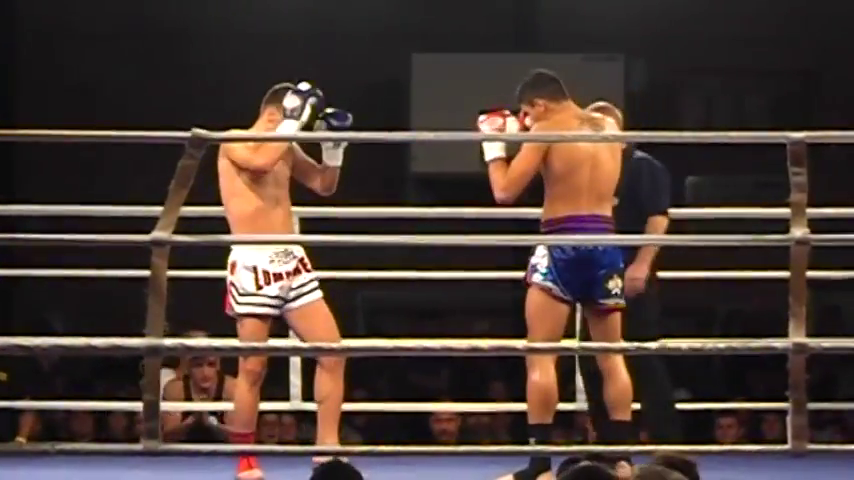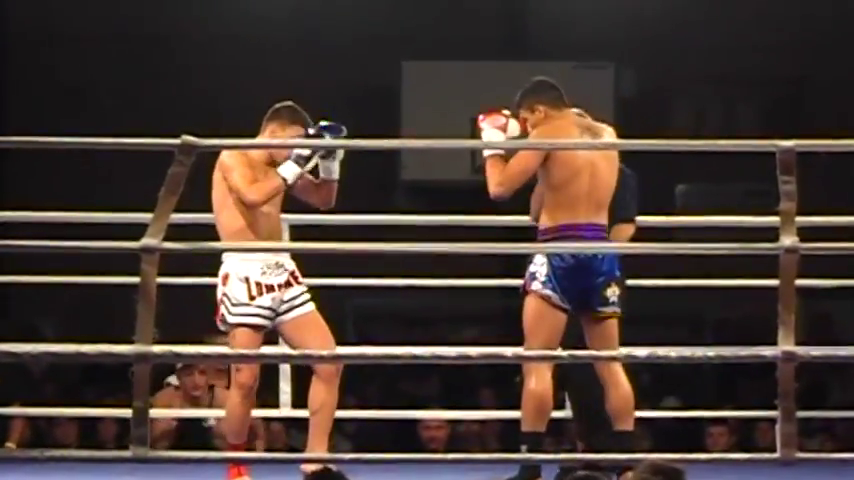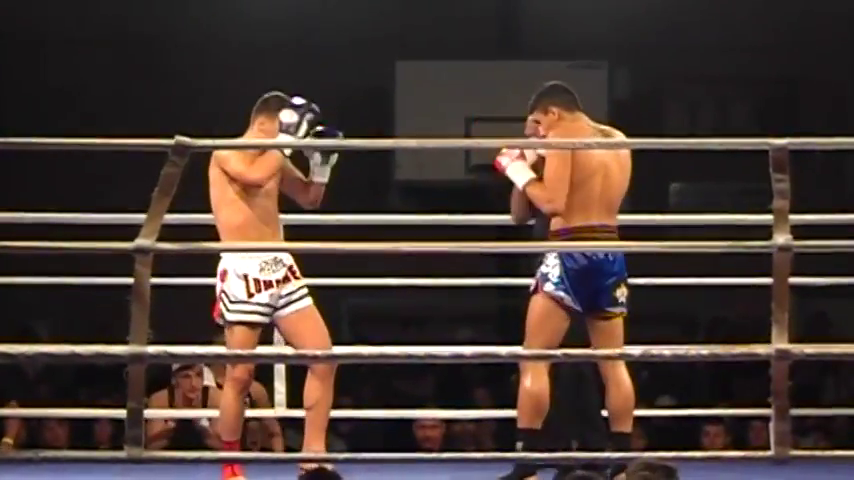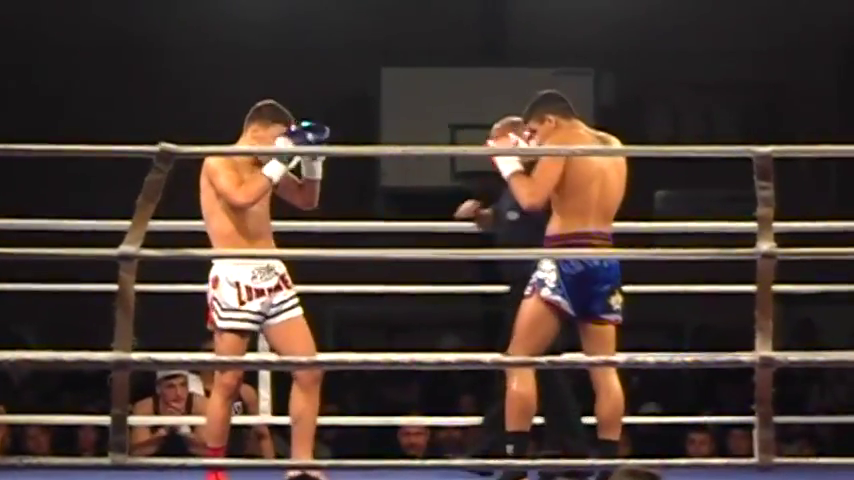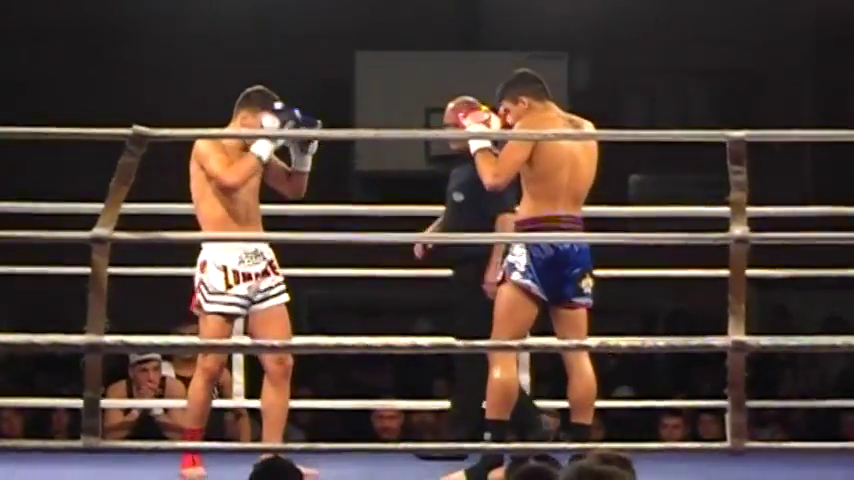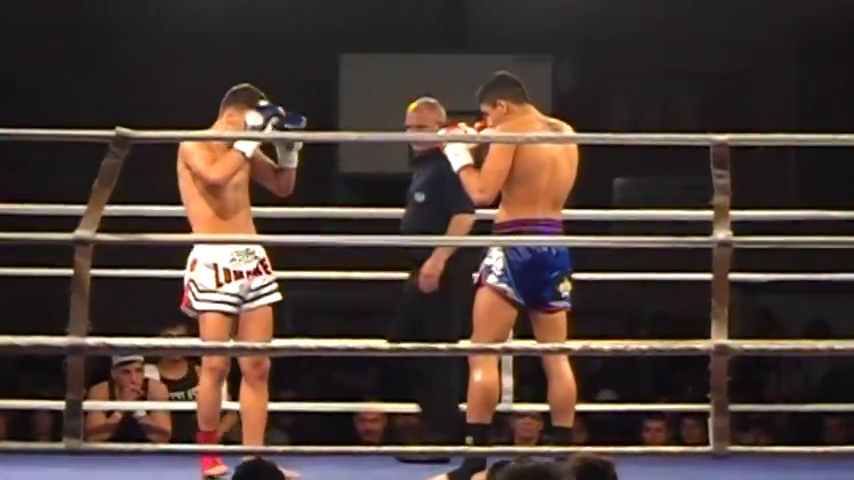
dt=0.2s
person 1, frame 1
left shoulder: (548, 129)
right shoulder: (609, 126)
left elbow: (505, 191)
left wrist: (491, 140)
right wrist: (519, 132)
left hip: (562, 245)
right hip: (604, 244)
left knee: (541, 356)
right knee: (611, 356)
person 1, frame 2
left shoulder: (547, 135)
right shoulder: (606, 135)
left elbow: (499, 188)
left wrist: (490, 139)
right wrist: (514, 137)
left hip: (560, 253)
right hip: (600, 252)
left knee: (537, 363)
right knee: (610, 363)
person 1, frame 3
left shoulder: (564, 136)
right shoulder: (617, 139)
left elbow: (552, 203)
left wrist: (517, 170)
right wrist: (538, 160)
left hip: (571, 254)
right hip: (610, 253)
left knee: (534, 360)
right knee: (613, 363)
person 1, frame 4
left shoulder: (560, 142)
right shoulder: (613, 146)
left elbow: (531, 197)
left wrist: (508, 157)
left hip: (565, 261)
right hip: (604, 260)
left knee: (520, 361)
right knee: (604, 369)
person 1, frame 5
left shoulder: (533, 125)
right shoulder: (585, 130)
left elbow: (495, 177)
left wrist: (477, 133)
right wrist: (502, 132)
left hip: (536, 244)
right hip: (574, 244)
left knee: (503, 351)
right knee: (577, 353)
person 1, frame 6
left shoulder: (511, 129)
right shoulder: (564, 133)
left elbow: (483, 192)
left wrist: (457, 148)
right wrist: (484, 140)
left hip: (515, 247)
right hip: (553, 247)
left knee: (483, 356)
right knee: (556, 357)
person 2, frame 1
left shoulder: (287, 151)
right shoulder: (235, 143)
left elbow: (326, 185)
right elbow: (260, 163)
left wrist: (332, 143)
right wrist: (292, 122)
left hip: (292, 261)
right hip: (253, 264)
left knee: (332, 355)
right knee: (253, 367)
left ankle: (327, 446)
person 2, frame 2
left shoulder: (282, 165)
right shoulder: (233, 157)
left elbow: (324, 199)
right elbow: (253, 197)
left wrist: (328, 158)
right wrist: (295, 162)
left hip: (283, 273)
right hip: (244, 276)
left knee: (329, 364)
right knee: (245, 379)
person 2, frame 3
left shoulder: (274, 158)
right shoulder: (227, 152)
left elbow: (310, 199)
right elbow: (255, 178)
left wrist: (322, 160)
right wrist: (288, 137)
left hip: (281, 268)
right hip: (243, 271)
left knee: (322, 358)
right knee: (239, 374)
person 2, frame 4
left shoulder: (266, 165)
right shoulder: (218, 163)
left elbow: (306, 200)
right elbow: (240, 199)
left wrist: (311, 159)
right wrist: (280, 161)
left hip: (274, 277)
right hip: (235, 280)
left knee: (308, 373)
right knee: (228, 382)
person 2, frame 5
left shoulder: (257, 150)
right shoulder: (208, 145)
left elbow: (294, 188)
right elbow: (231, 178)
left wrist: (302, 149)
right wrist: (269, 140)
left hip: (262, 262)
right hip: (222, 263)
left knee: (280, 364)
right knee: (210, 366)
person 2, frame 6
left shoulder: (243, 149)
right shoulder: (193, 146)
left elbow: (282, 186)
right elbow: (215, 176)
left wrist: (288, 146)
right wrist: (252, 139)
left hip: (252, 260)
right hip: (212, 262)
left knee: (257, 367)
right knee: (215, 364)
person 3, frame 1
left shoulder: (643, 167)
left elbow: (658, 218)
left wrist: (641, 266)
left hip: (633, 277)
left knee: (645, 361)
right knee: (593, 360)
left ankle: (667, 440)
person 3, frame 2
left shoulder: (612, 174)
left elbow: (625, 225)
right elbow: (539, 218)
left knee: (592, 366)
right knee: (575, 368)
left ankle: (610, 444)
right ankle: (594, 445)
person 3, frame 3
right shoulder: (540, 176)
right elbow: (520, 216)
left knee: (558, 359)
right knee: (573, 361)
left ankle: (556, 443)
right ankle: (590, 444)
person 3, frame 4
right shoulder: (509, 182)
right elbow: (495, 226)
right wrist: (476, 212)
right hip: (521, 286)
right knee: (546, 372)
left ankle: (491, 448)
person 3, frame 5
right shoulder: (459, 165)
left elbow: (507, 215)
left wrist: (496, 263)
right wrist: (433, 231)
left hip: (481, 270)
right hip: (465, 268)
left knee: (470, 351)
right knee: (475, 350)
left ankle: (466, 434)
right ankle: (528, 424)
person 3, frame 6
left shoulder: (450, 164)
right shoulder: (423, 166)
left elbow: (465, 216)
left wrist: (438, 259)
left hip: (444, 272)
right hip: (421, 272)
left knee: (440, 353)
right knee: (401, 345)
left ankle: (444, 437)
right ankle: (435, 424)
